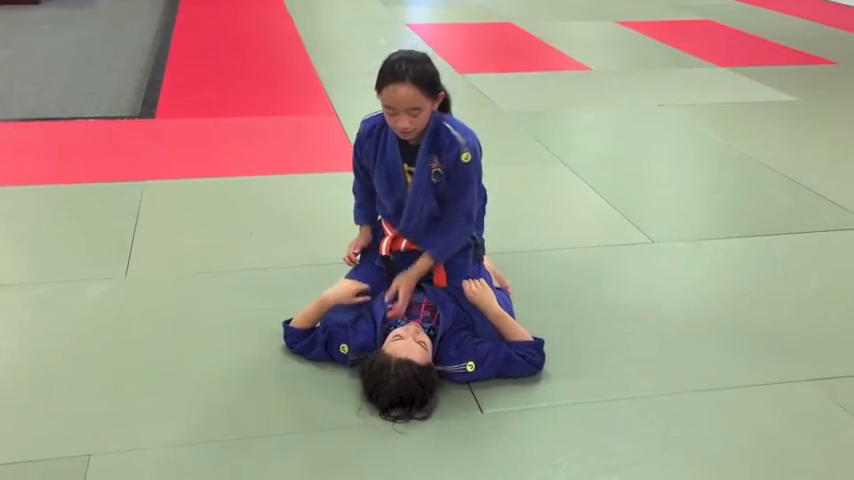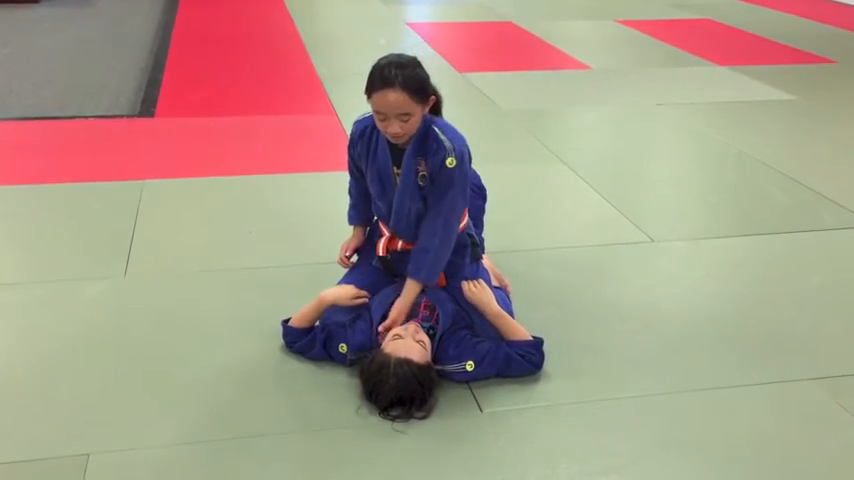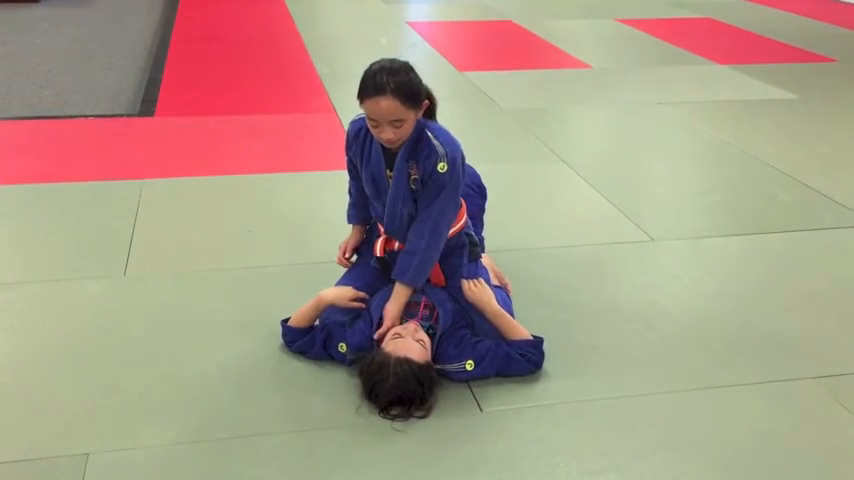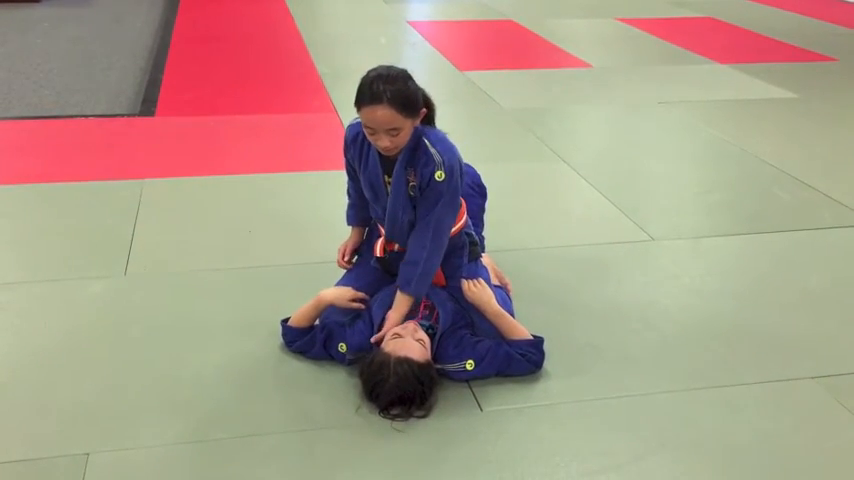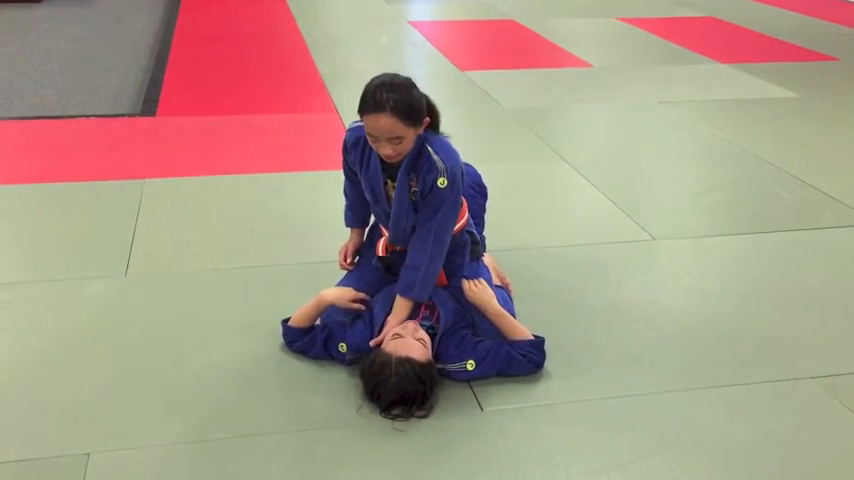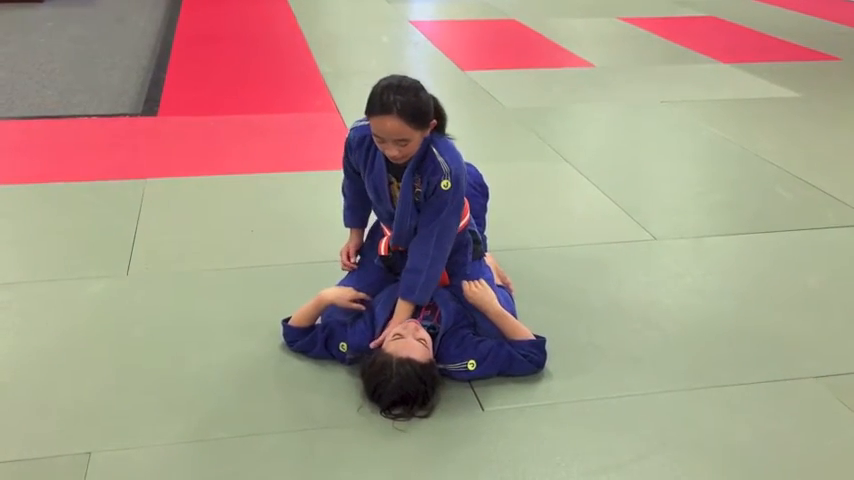
dt=0.2s
person 1, frame 1
left shoulder: (460, 146)
right shoulder: (371, 133)
left elbow: (456, 223)
left wrist: (414, 273)
right wrist: (364, 232)
left hip: (449, 251)
right hip: (389, 246)
left ankle: (479, 265)
person 1, frame 2
left shoulder: (450, 150)
right shoulder: (363, 133)
left elbow: (439, 230)
left wrist: (407, 298)
right wrist: (359, 231)
left hip: (446, 251)
right hip: (387, 243)
left ankle: (481, 267)
person 1, frame 3
left shoulder: (443, 153)
right shoulder: (358, 134)
left elbow: (429, 232)
left wrist: (397, 301)
right wrist: (357, 230)
left hip: (443, 248)
right hip: (386, 241)
right knee: (338, 311)
left ankle: (479, 263)
person 1, frame 4
left shoulder: (441, 160)
right shoulder: (356, 137)
left elbow: (429, 238)
left wrist: (400, 308)
right wrist: (357, 232)
left hip: (443, 247)
right hip: (387, 241)
right knee: (337, 312)
left ankle: (480, 263)
person 1, frame 5
left shoulder: (443, 166)
right shoulder: (356, 139)
left elbow: (429, 244)
left wrist: (399, 314)
right wrist: (357, 234)
left hip: (445, 247)
right hip: (389, 241)
right knee: (338, 313)
left ankle: (481, 262)
person 1, frame 6
left shoulder: (446, 168)
right shoulder: (359, 138)
left elbow: (431, 246)
left wrist: (400, 318)
right wrist: (356, 235)
left hip: (446, 247)
right hip: (391, 240)
right knee: (338, 315)
left ankle: (482, 262)
person 2, frame 1
left shoulder: (360, 343)
right shoulder: (454, 359)
left elbow: (296, 336)
right elbow: (531, 356)
left wrist: (328, 298)
right wrist: (491, 307)
person 2, frame 2
left shoulder: (358, 343)
right shoulder: (454, 358)
left elbow: (295, 335)
right elbow: (531, 356)
left wrist: (325, 298)
right wrist: (490, 307)
person 2, frame 3
left shoulder: (358, 342)
right shoulder: (454, 357)
left elbow: (295, 335)
right elbow: (531, 356)
left wrist: (324, 298)
right wrist: (490, 307)
person 2, frame 4
left shoulder: (359, 341)
right shoulder: (454, 356)
left elbow: (295, 335)
right elbow: (531, 355)
left wrist: (324, 298)
right wrist: (490, 306)
person 2, frame 5
left shoulder: (359, 343)
right shoulder: (455, 357)
left elbow: (295, 335)
right elbow: (532, 355)
left wrist: (324, 298)
right wrist: (492, 306)
person 2, frame 6
left shoulder: (359, 342)
right shoulder: (455, 356)
left elbow: (296, 334)
right elbow: (533, 355)
left wrist: (324, 297)
right wrist: (492, 306)
right ankle: (485, 262)
